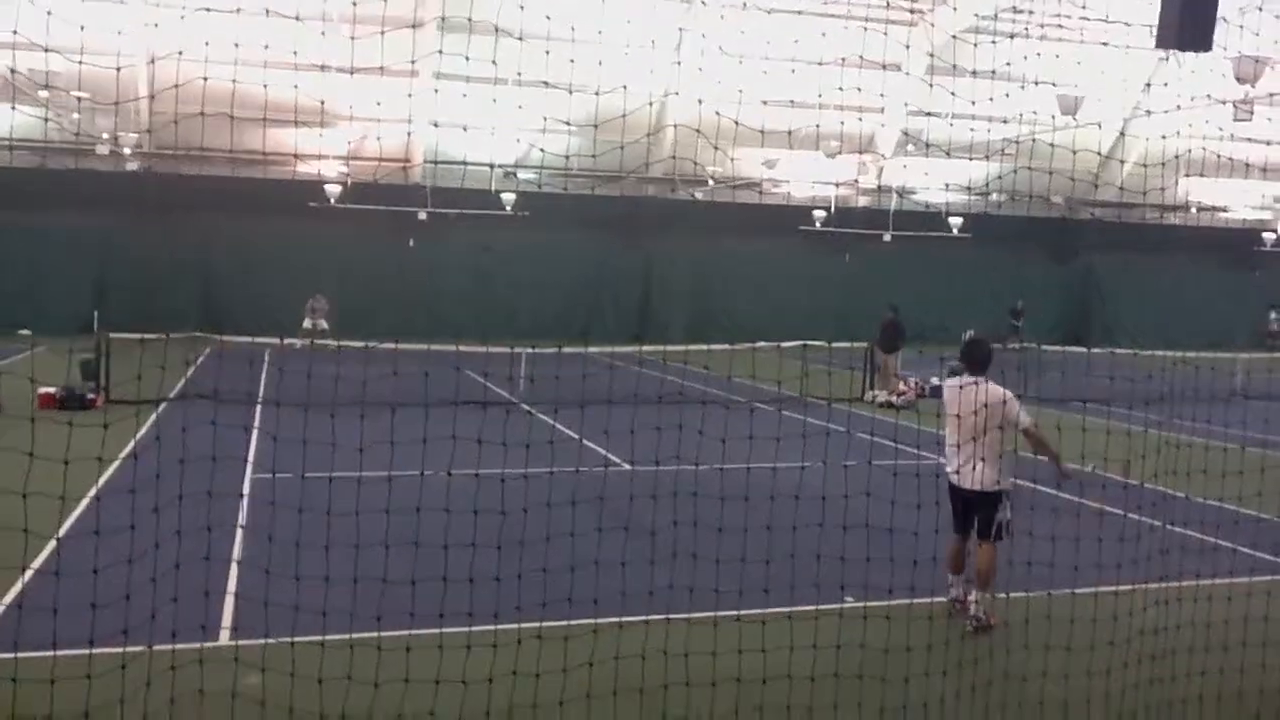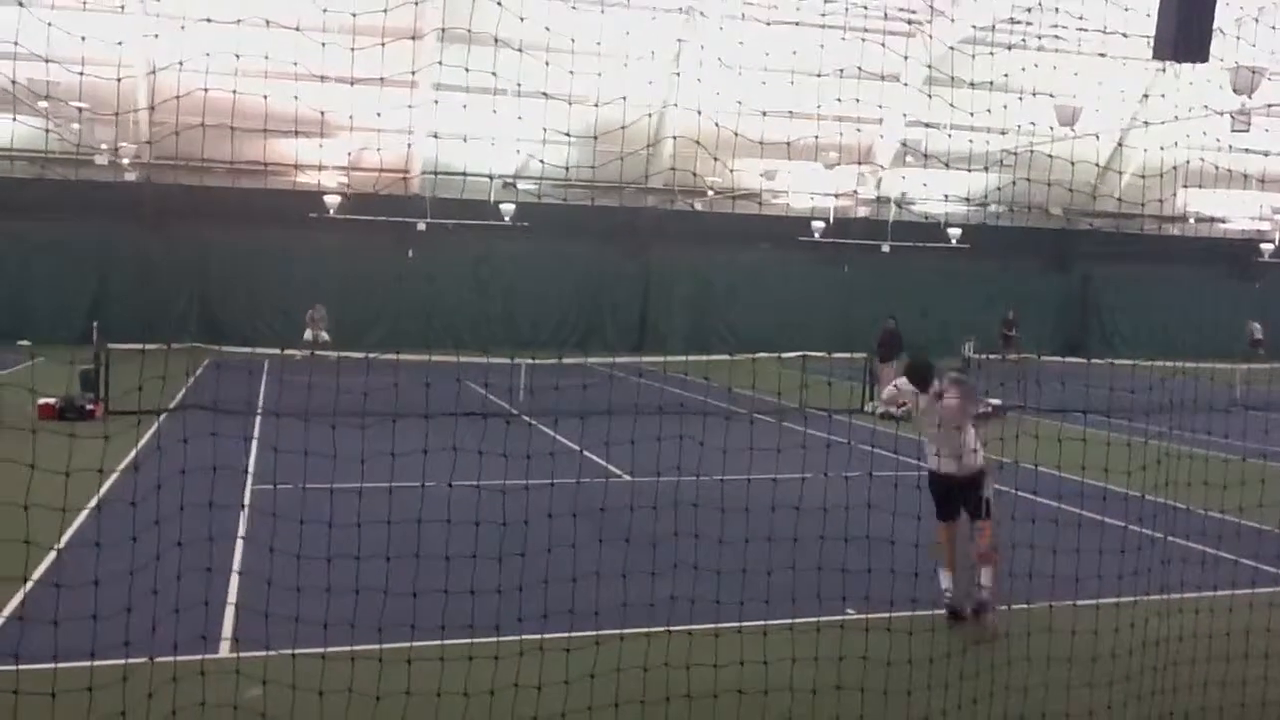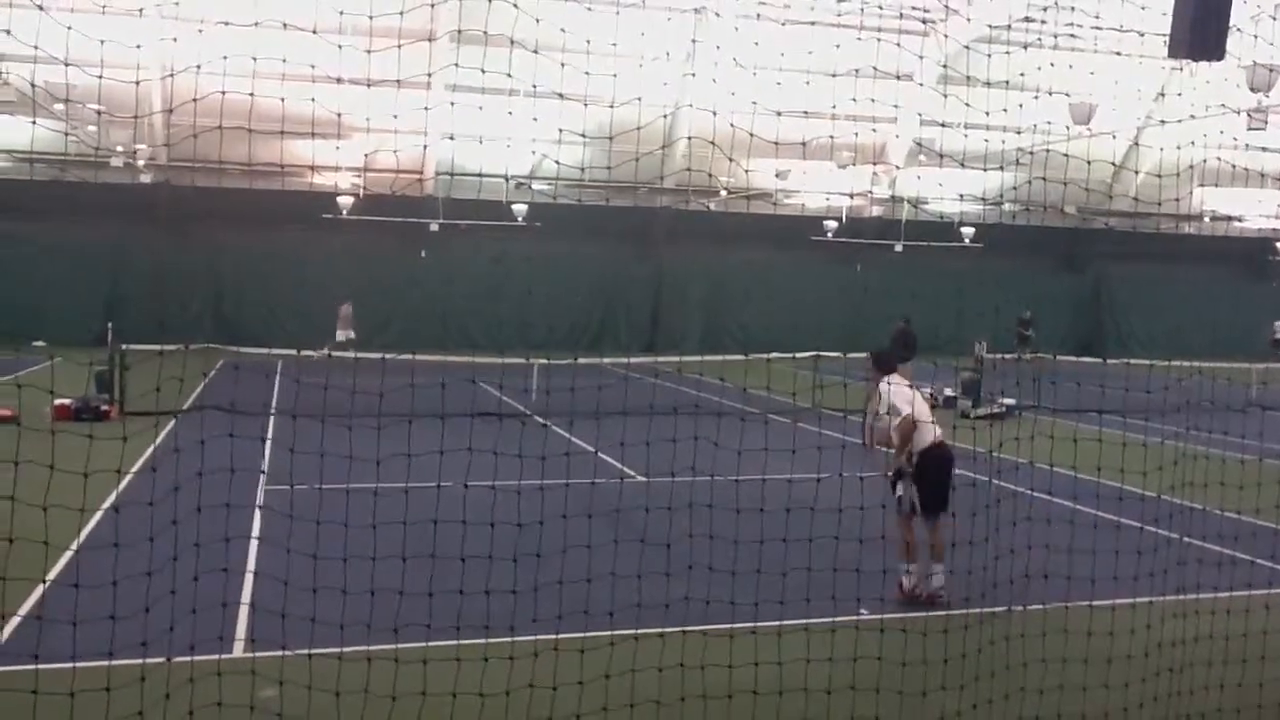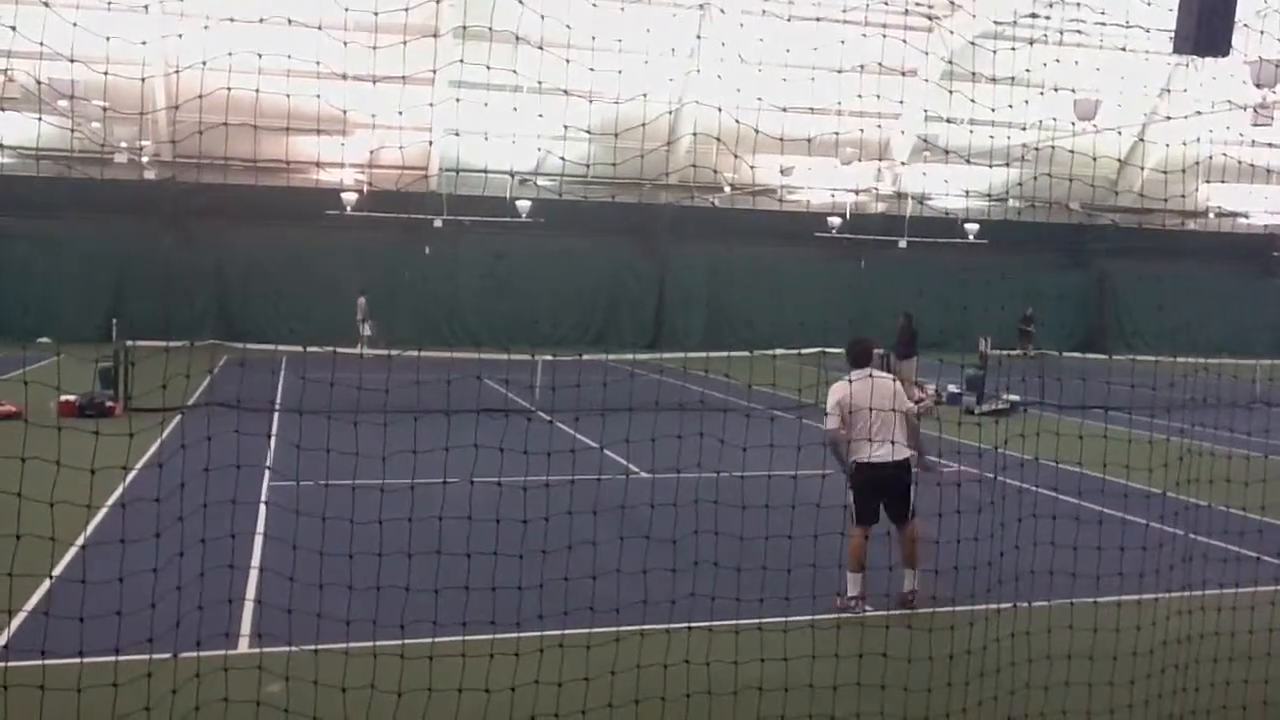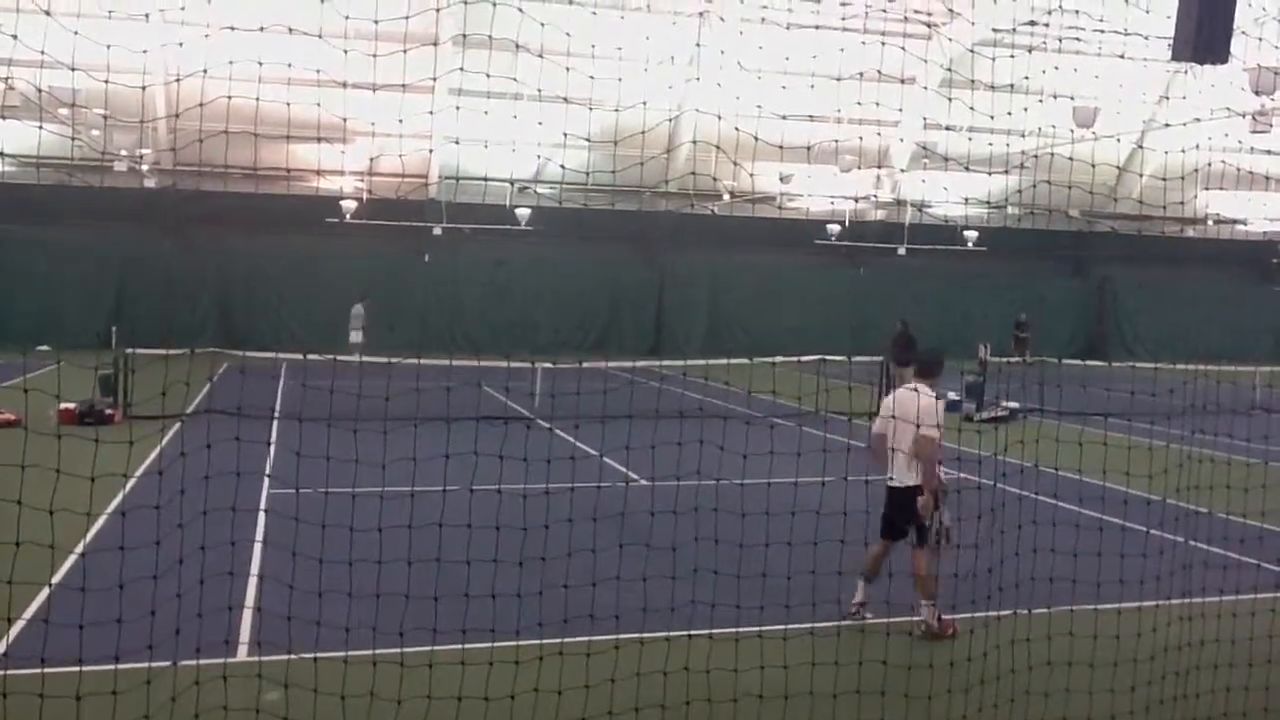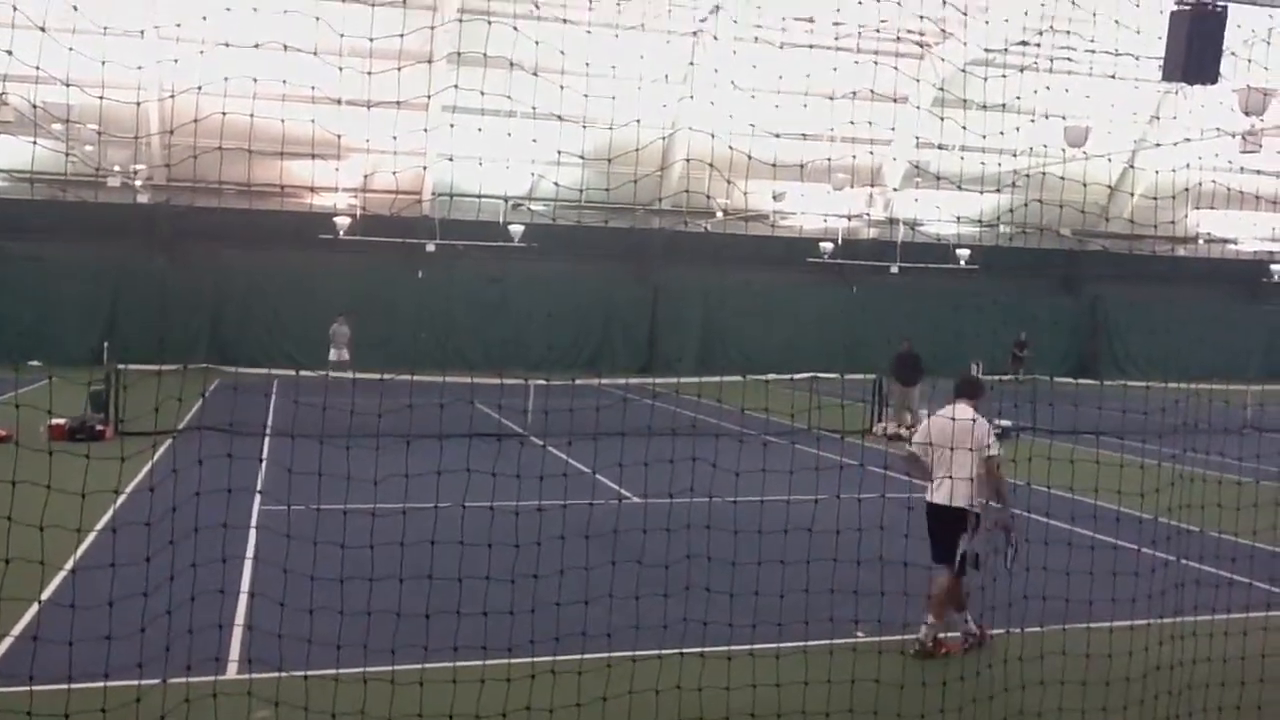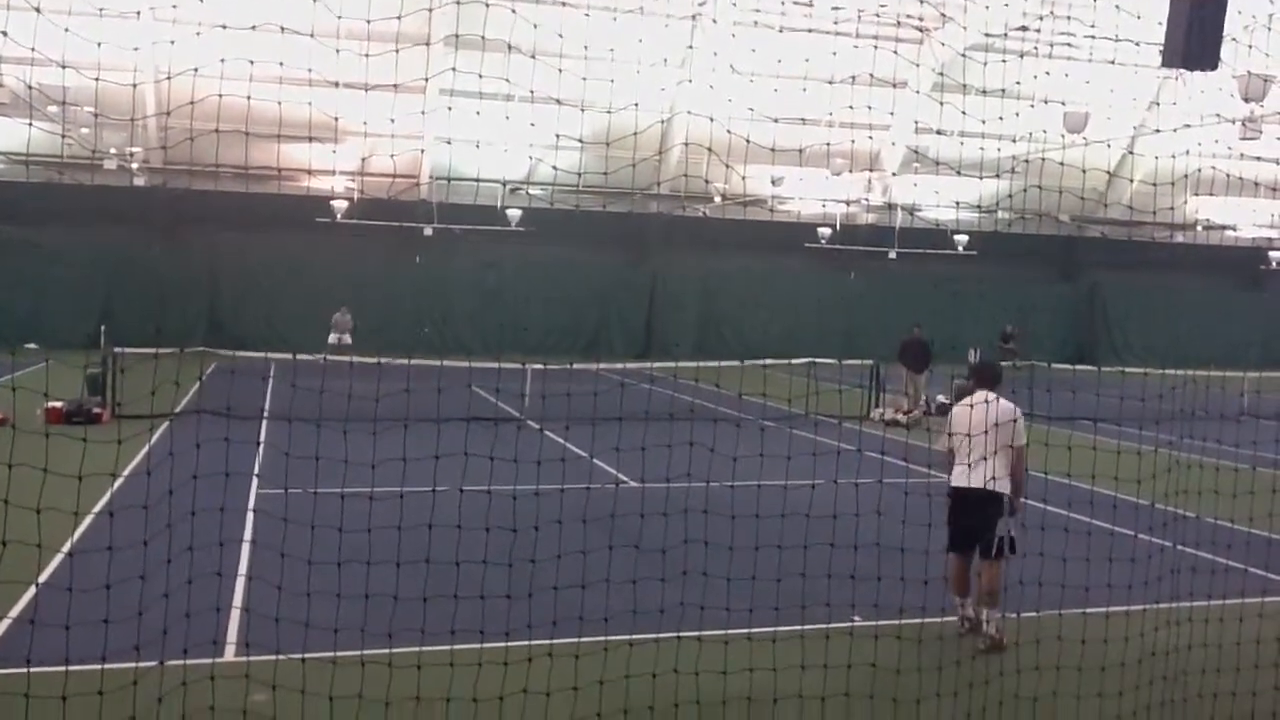
dt=0.7s
person 1, frame 1
left shoulder: (950, 388)
right shoulder: (1000, 397)
right elbow: (1032, 434)
right wrist: (1057, 460)
left hip: (956, 478)
right hip: (990, 483)
left knee: (959, 538)
right knee: (987, 544)
left ankle: (956, 594)
right ankle: (977, 610)
person 1, frame 2
left shoulder: (909, 390)
right shoulder: (949, 392)
left elbow: (886, 396)
left hip: (940, 472)
right hip: (970, 470)
left knee: (946, 528)
right knee: (983, 527)
left ankle: (948, 594)
right ankle: (984, 591)
person 1, frame 3
left shoulder: (886, 389)
right shoulder: (903, 386)
left elbow: (909, 421)
left wrist: (900, 453)
right wrist: (879, 439)
left hip: (924, 457)
right hip: (941, 453)
left knee: (905, 520)
right knee: (933, 520)
left ankle: (913, 583)
right ankle: (936, 584)
person 1, frame 4
left shoulder: (839, 390)
right shoulder: (893, 383)
left elbow: (833, 436)
right elbow: (911, 420)
left wrist: (845, 464)
left hip: (864, 466)
right hip: (899, 463)
left knee: (859, 530)
right knee: (906, 526)
left ankle: (854, 596)
right ankle: (909, 589)
person 1, frame 5
left shoulder: (895, 396)
right shoulder: (932, 402)
left elbow: (878, 441)
right elbow: (925, 448)
right wrist: (927, 492)
left hip: (895, 483)
right hip: (919, 485)
left knee: (884, 544)
right knee: (926, 550)
left ankle: (858, 602)
right ankle: (930, 619)
person 1, frame 6
left shoulder: (932, 420)
right shoulder: (979, 424)
left elbow: (912, 459)
right elbow: (994, 472)
right wrist: (1004, 509)
left hip: (934, 503)
right hip: (963, 506)
left knee: (952, 569)
right knee: (951, 573)
left ankle: (969, 629)
right ankle: (926, 638)
person 1, frame 7
left shoulder: (957, 410)
right shoulder: (1011, 411)
right elbow: (1018, 460)
right wrist: (1017, 497)
left hip: (959, 489)
right hip: (994, 492)
left knee: (959, 555)
right knee: (991, 562)
left ankle: (966, 615)
right ankle: (990, 629)
